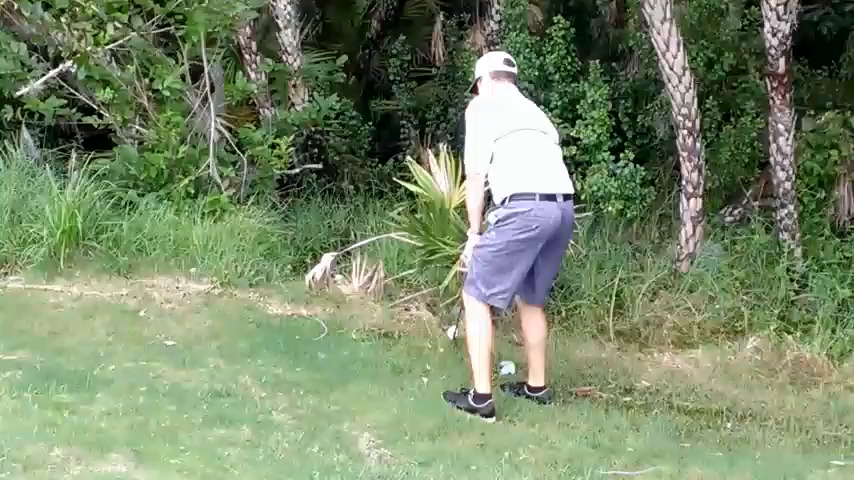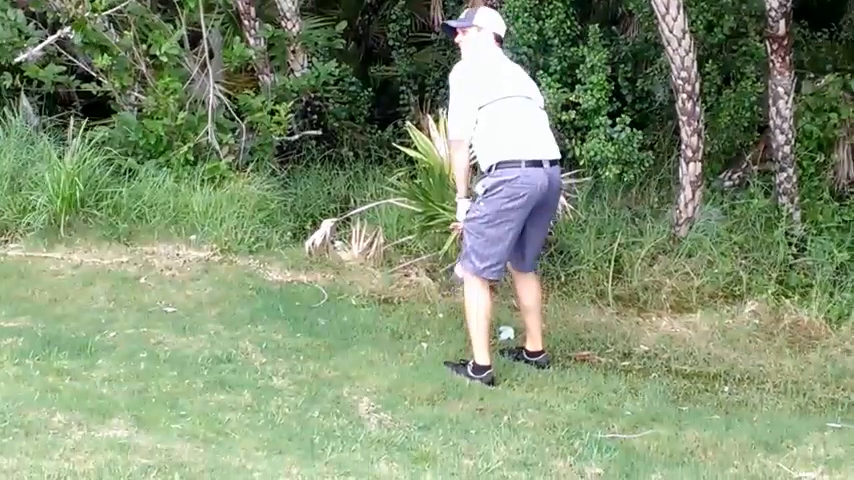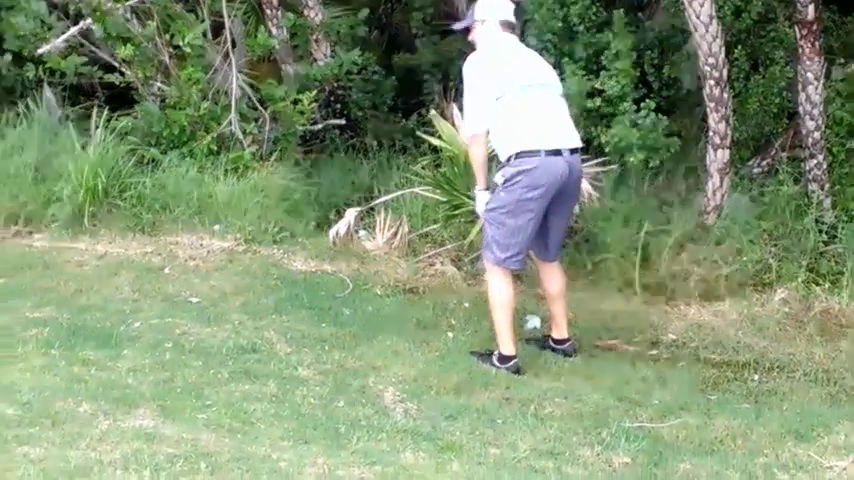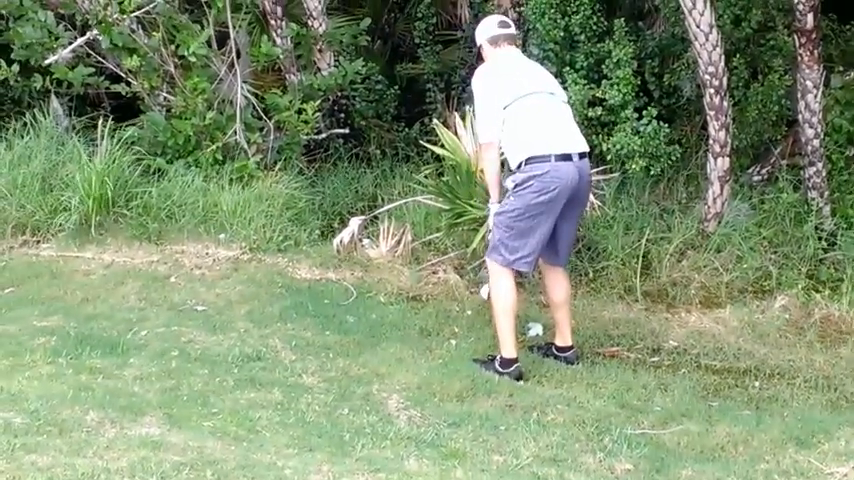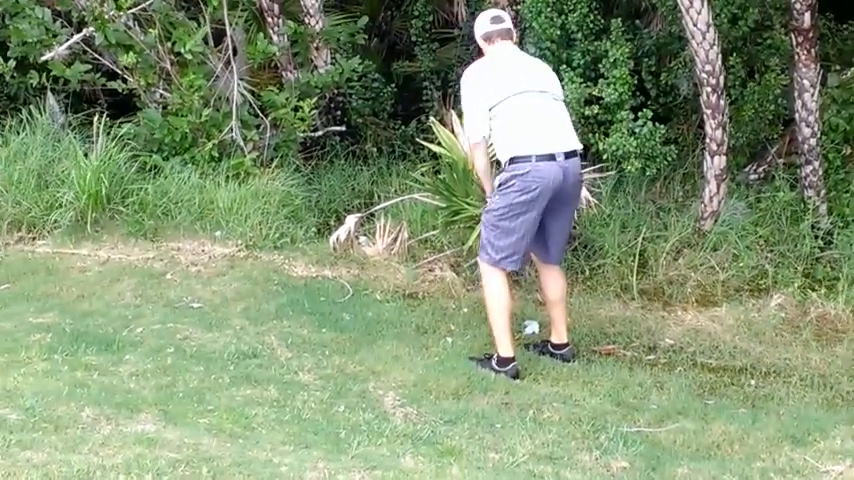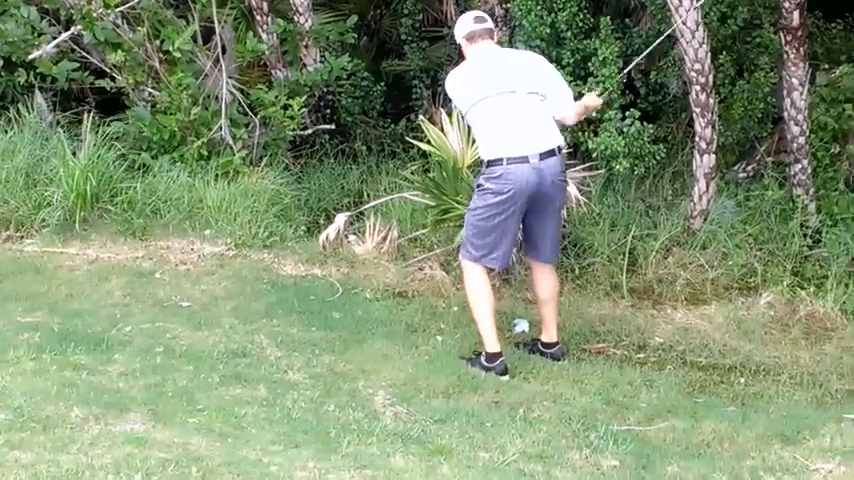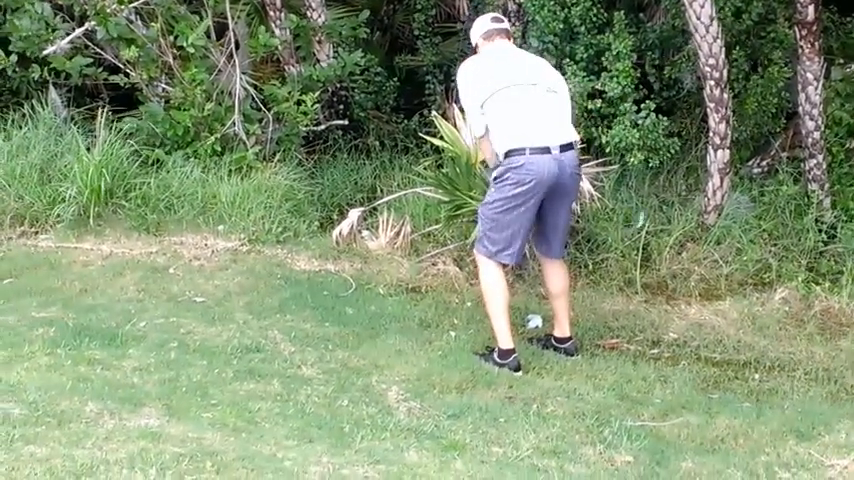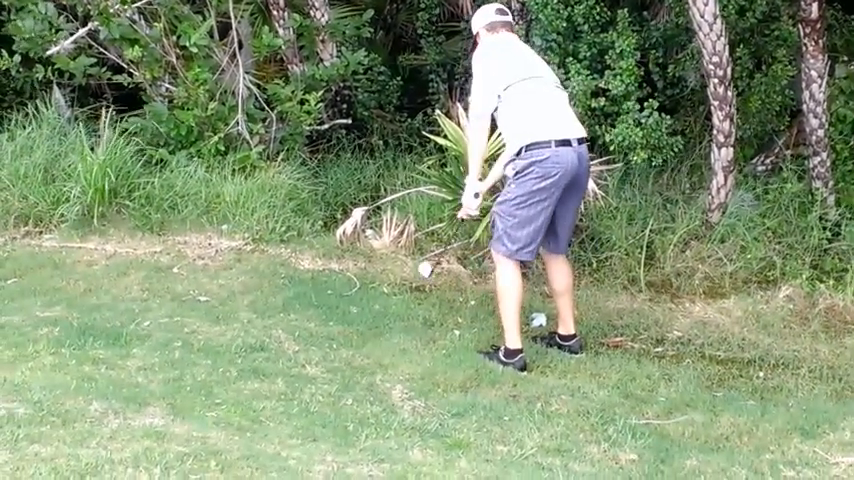
dt=0.4s
person 1, frame 1
left shoulder: (483, 105)
right shoulder: (534, 110)
left elbow: (475, 175)
left wrist: (474, 233)
left hip: (525, 207)
right hip: (563, 206)
left knee: (476, 296)
right knee: (530, 300)
left ankle: (480, 396)
right ankle: (536, 385)
person 1, frame 2
left shoulder: (467, 69)
right shoulder: (517, 73)
left elbow: (459, 140)
left wrist: (462, 199)
left hip: (511, 174)
right hip: (550, 171)
left knee: (474, 271)
right knee: (523, 266)
left ankle: (480, 366)
right ankle: (535, 349)
person 1, frame 3
left shoulder: (481, 60)
right shoulder: (536, 60)
left elbow: (476, 133)
left wrist: (482, 189)
left hip: (530, 163)
right hip: (571, 160)
left knee: (497, 261)
right knee: (547, 254)
left ankle: (505, 356)
right ankle: (561, 338)
person 1, frame 4
left shoulder: (488, 72)
right shoulder: (539, 71)
left elbow: (489, 144)
left wrist: (495, 202)
left hip: (541, 170)
right hip: (579, 166)
left knee: (499, 262)
right knee: (553, 261)
left ankle: (507, 360)
right ankle: (564, 345)
person 1, frame 5
left shoulder: (477, 71)
right shoulder: (541, 67)
left elbow: (477, 143)
left wrist: (491, 194)
left hip: (527, 169)
right hip: (569, 165)
left knee: (492, 263)
right knee: (548, 258)
left ankle: (504, 358)
right ankle: (560, 342)
person 1, frame 6
left shoulder: (457, 79)
right shoulder: (530, 59)
right elbow: (568, 115)
right wrist: (588, 103)
left hip: (504, 171)
right hip: (549, 164)
left knee: (473, 261)
right knee: (542, 258)
left ankle: (492, 355)
right ankle: (549, 342)
person 1, frame 7
left shoulder: (470, 68)
right shoulder: (543, 66)
left elbow: (481, 137)
left wrist: (503, 170)
left hip: (523, 162)
right hip: (566, 158)
left knee: (487, 256)
right knee: (551, 252)
left ankle: (505, 351)
right ankle: (563, 336)
person 1, frame 8
left shoulder: (488, 51)
right shoulder: (532, 58)
left elbow: (480, 120)
left wrist: (473, 182)
right wrist: (487, 185)
left hip: (544, 157)
right hip: (577, 152)
left knee: (505, 253)
right knee: (554, 249)
left ankle: (512, 351)
right ankle: (567, 334)
